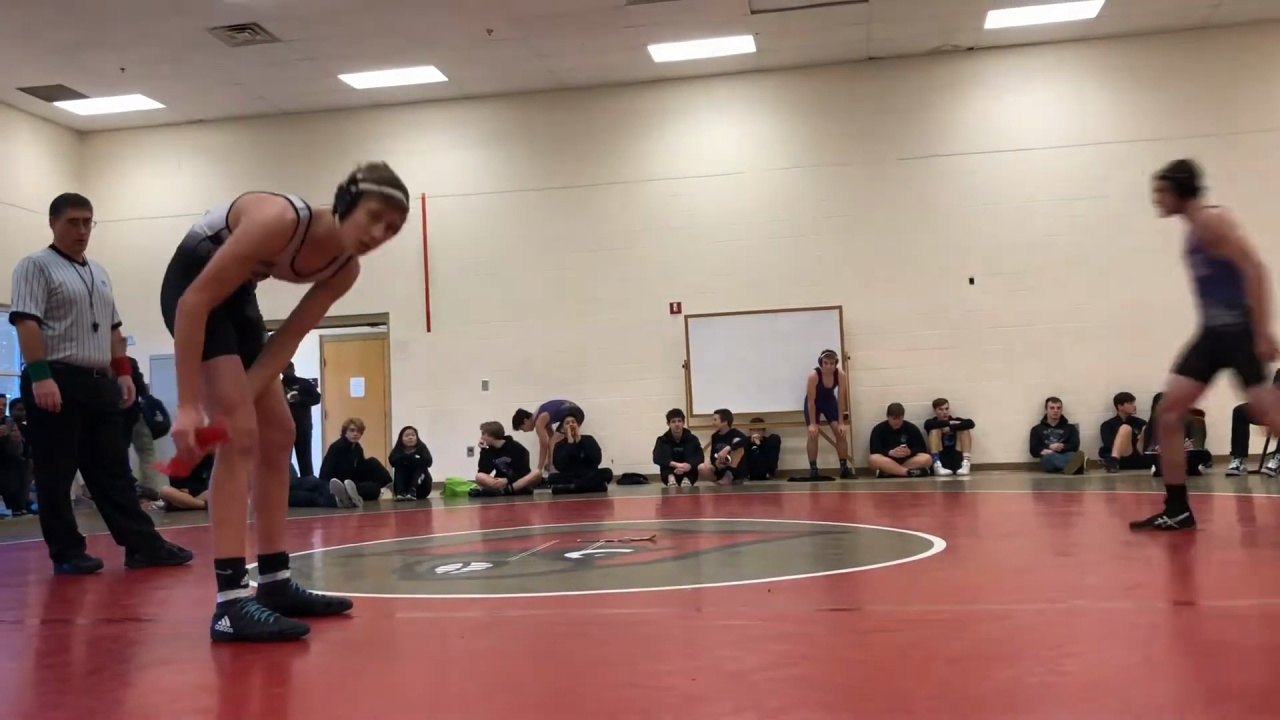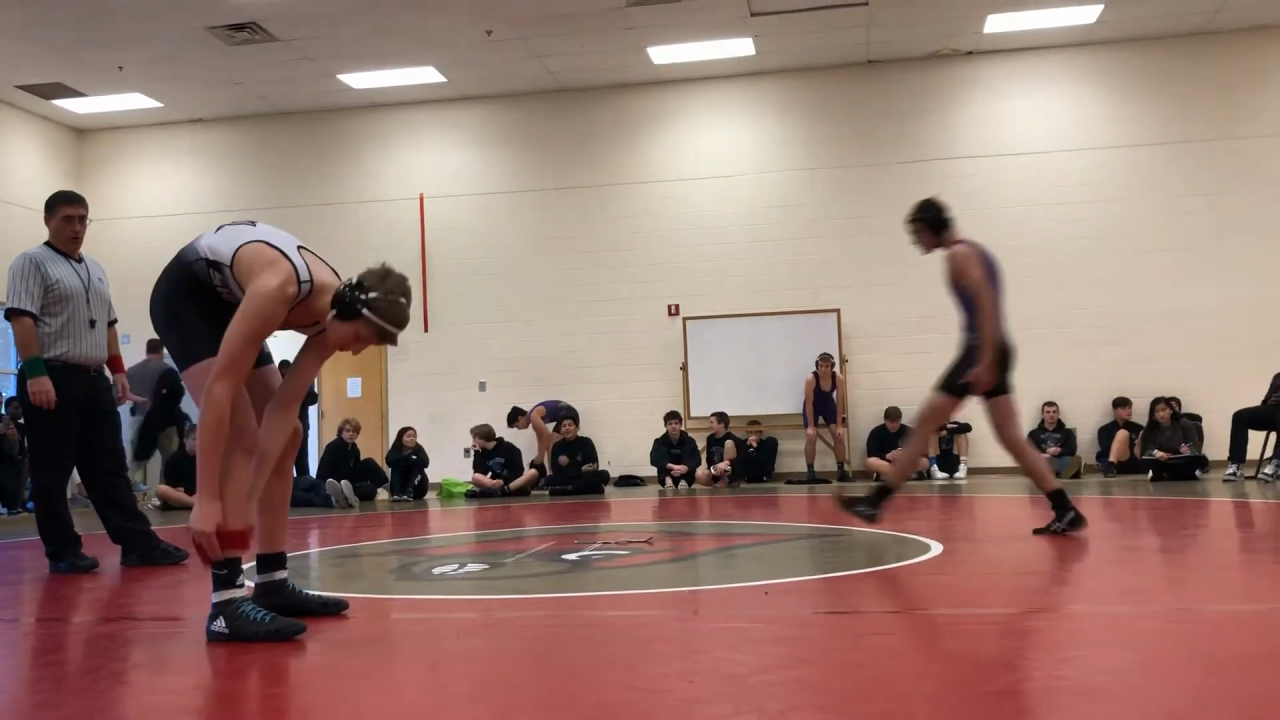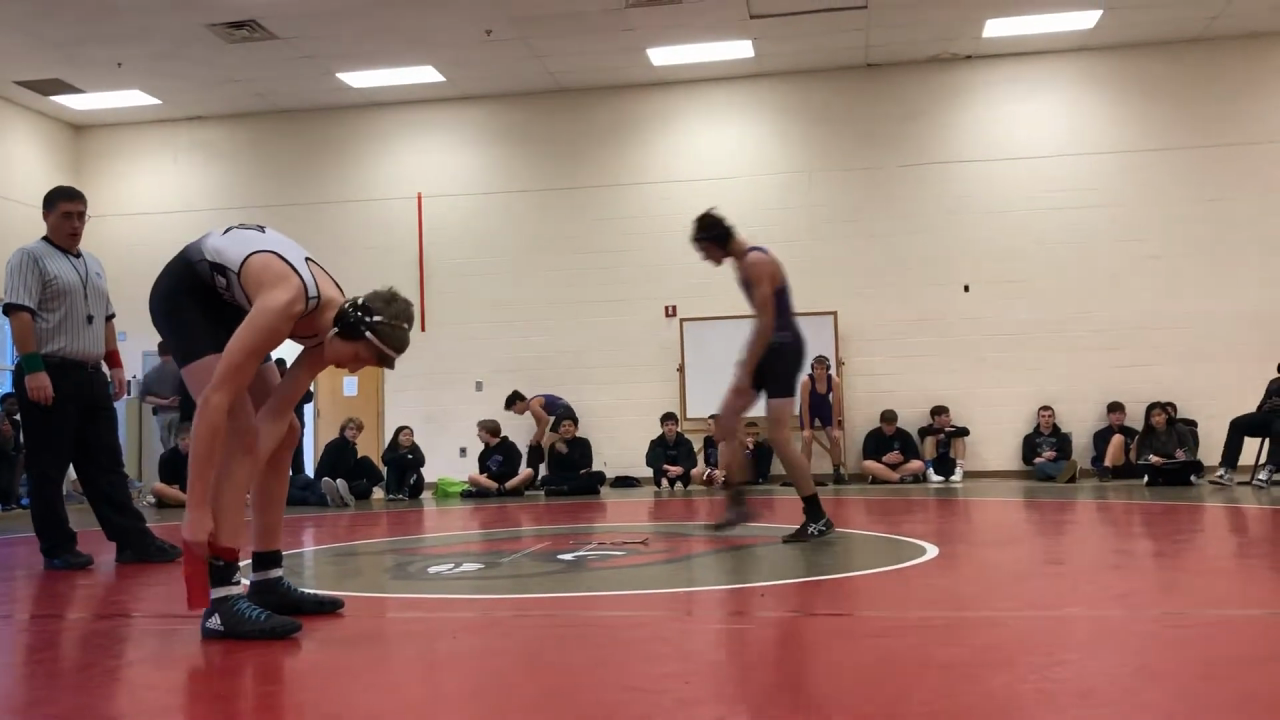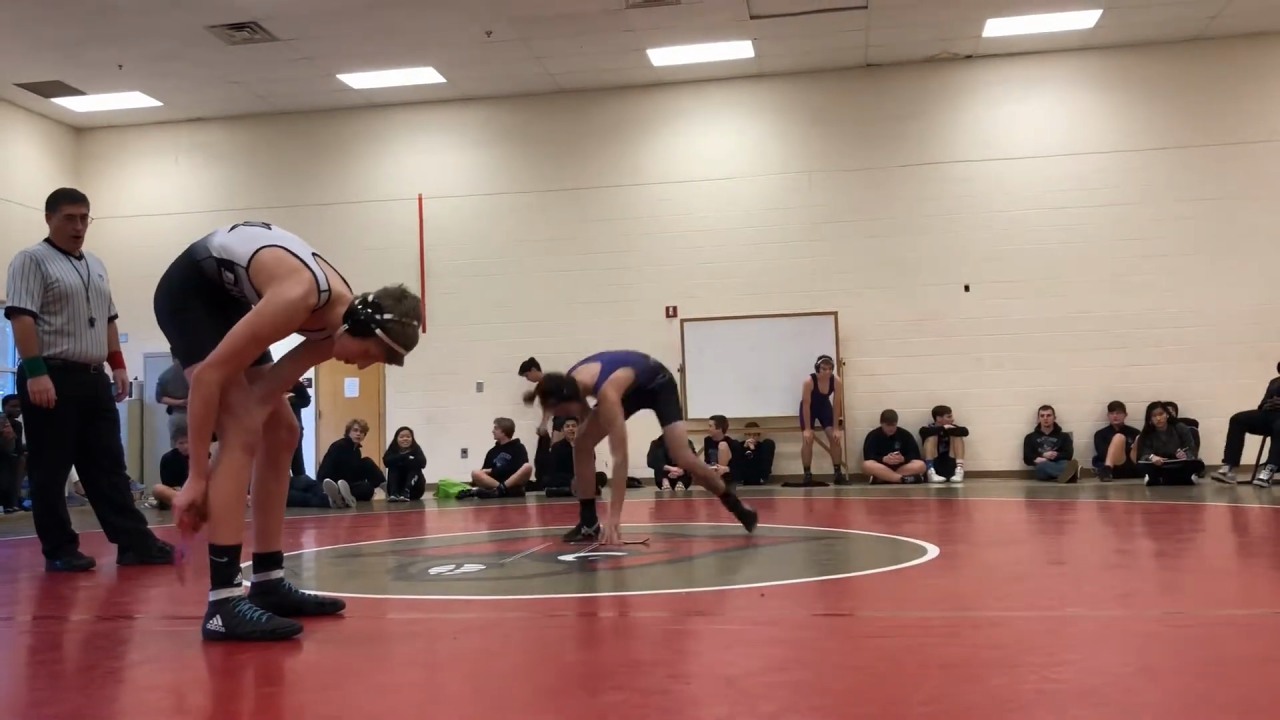
dt=0.5s
person 1, frame 1
left shoulder: (345, 268)
right shoulder: (279, 220)
left elbow: (285, 341)
right elbow: (194, 302)
left wrist: (235, 405)
right wrist: (188, 405)
left hip: (236, 296)
right hip: (193, 290)
left knee: (278, 434)
right knee: (241, 436)
left ankle: (275, 583)
right ankle: (230, 602)
person 1, frame 2
left shoulder: (332, 313)
right shoulder: (280, 289)
left elbow: (284, 410)
right elbow: (221, 390)
left wrist: (248, 503)
right wrist: (207, 498)
left hip: (226, 302)
right hip: (185, 296)
left knee: (288, 436)
right knee: (240, 433)
left ankle: (272, 584)
right ankle: (227, 603)
person 1, frame 3
left shoulder: (334, 321)
right shoulder: (286, 304)
left elbow: (274, 415)
right elbow: (215, 401)
left wrist: (233, 504)
right wrist: (197, 510)
left hip: (226, 301)
right hip: (184, 294)
left knee: (284, 433)
right knee: (240, 432)
left ankle: (267, 582)
right ankle: (221, 601)
person 1, frame 4
left shoulder: (339, 318)
right shoulder: (299, 299)
left elbow: (261, 396)
right elbow: (209, 375)
left wrist: (211, 477)
right wrist: (197, 477)
left hip: (229, 297)
right hip: (190, 291)
left knee: (282, 432)
right knee: (244, 433)
left ankle: (268, 584)
right ankle: (224, 603)
person 2, frame 1
left shoulder: (99, 272)
right shoulder: (36, 266)
right elbow: (26, 323)
left wrist: (122, 371)
right wrist: (40, 376)
left hip: (99, 383)
right hip: (56, 381)
left knee: (113, 469)
right knee: (56, 474)
left ankle: (143, 545)
right ankle: (67, 553)
person 2, frame 2
left shoulder: (95, 269)
right shoulder: (32, 263)
right elbow: (21, 319)
left wrist: (117, 369)
right wrist: (35, 373)
left hip: (94, 381)
right hip: (51, 379)
left knee: (110, 467)
right knee: (52, 471)
left ankle: (138, 543)
right ankle: (63, 552)
person 2, frame 3
left shoulder: (93, 265)
left wrist: (115, 364)
right wrist: (33, 369)
left hip: (92, 377)
right hip: (49, 375)
left knee: (106, 464)
right knee: (49, 468)
left ankle: (133, 540)
right ankle: (58, 548)
person 2, frame 4
left shoulder: (96, 266)
right shoulder: (32, 260)
right elbow: (22, 317)
left wrist: (118, 365)
right wrist: (35, 372)
left hip: (94, 379)
right hip: (52, 377)
left knee: (109, 466)
right knee: (51, 470)
left ankle: (135, 542)
right ankle: (60, 550)
person 3, frame 1
left shoulder: (1214, 220)
right shoulder: (1193, 230)
left hip: (1236, 335)
right hip: (1214, 333)
right knee: (1167, 417)
right ankle: (1177, 508)
person 3, frame 2
left shoulder: (959, 255)
right shoulder: (970, 252)
left elbow: (988, 307)
left wrist: (985, 361)
left hip: (982, 351)
right hip: (989, 349)
left knee: (923, 426)
right knee: (1011, 438)
left ankle: (874, 502)
right ankle: (1065, 512)
person 3, frame 3
left shoulder: (756, 262)
right shoulder: (741, 261)
left elbow: (767, 321)
left wrist: (746, 372)
right wrist: (747, 358)
left hip: (782, 346)
right hip: (767, 345)
left knee: (779, 437)
right knee: (726, 423)
left ankle: (817, 517)
right ankle: (736, 501)
person 3, frame 4
left shoulder: (606, 391)
right shoulder: (570, 383)
left elbow: (620, 455)
right elbow: (586, 419)
left wrist: (614, 517)
right wrist: (580, 474)
left hip: (659, 385)
right hip: (633, 387)
left knee: (684, 459)
right knee: (582, 443)
left ankle: (735, 505)
right ankle: (588, 522)
